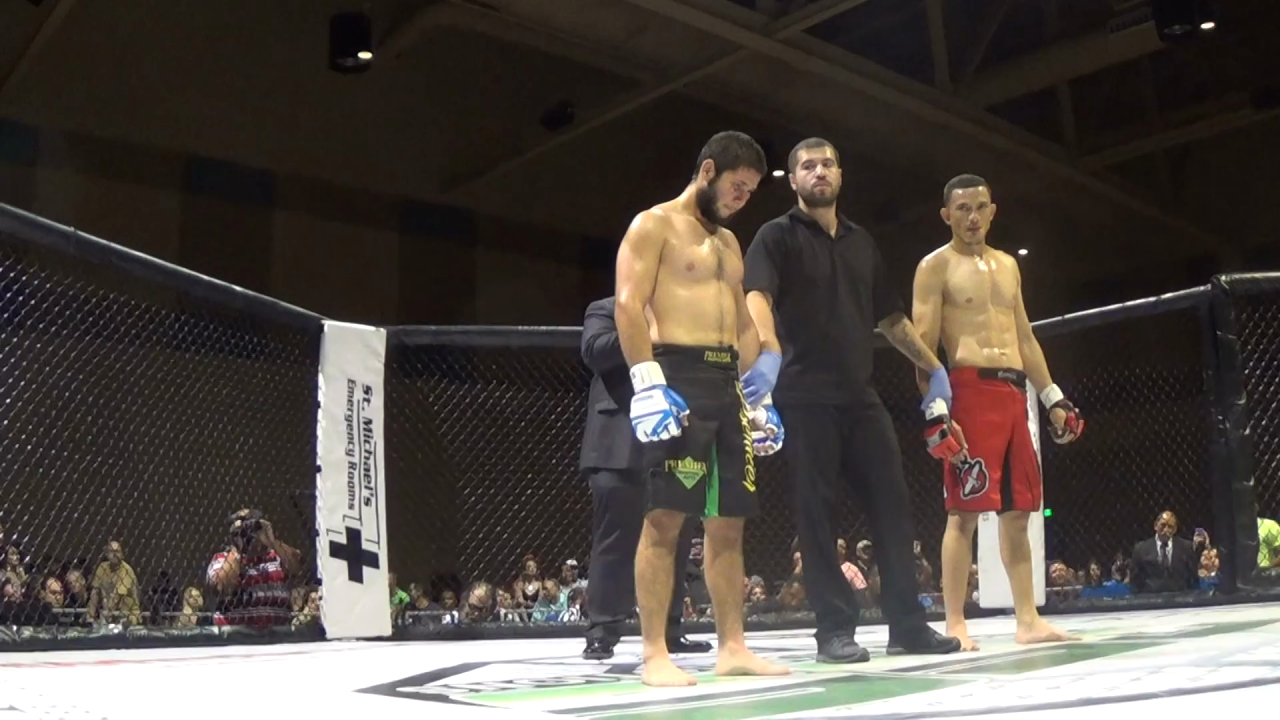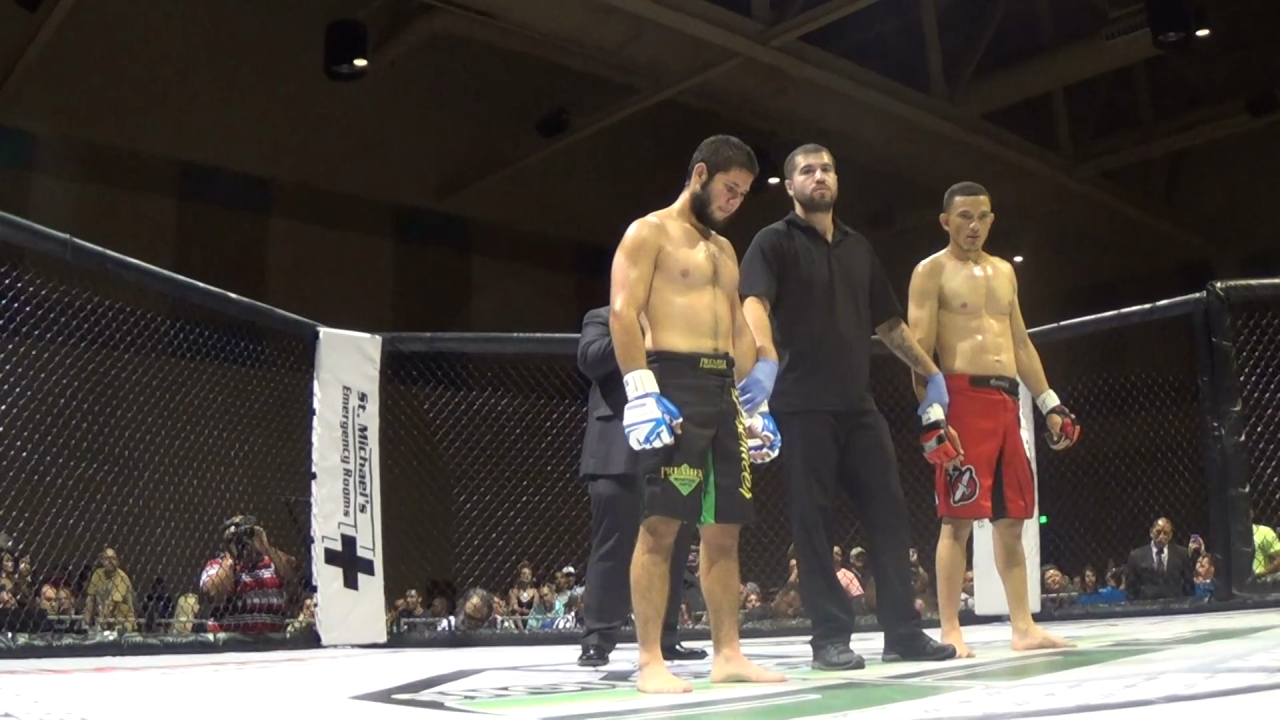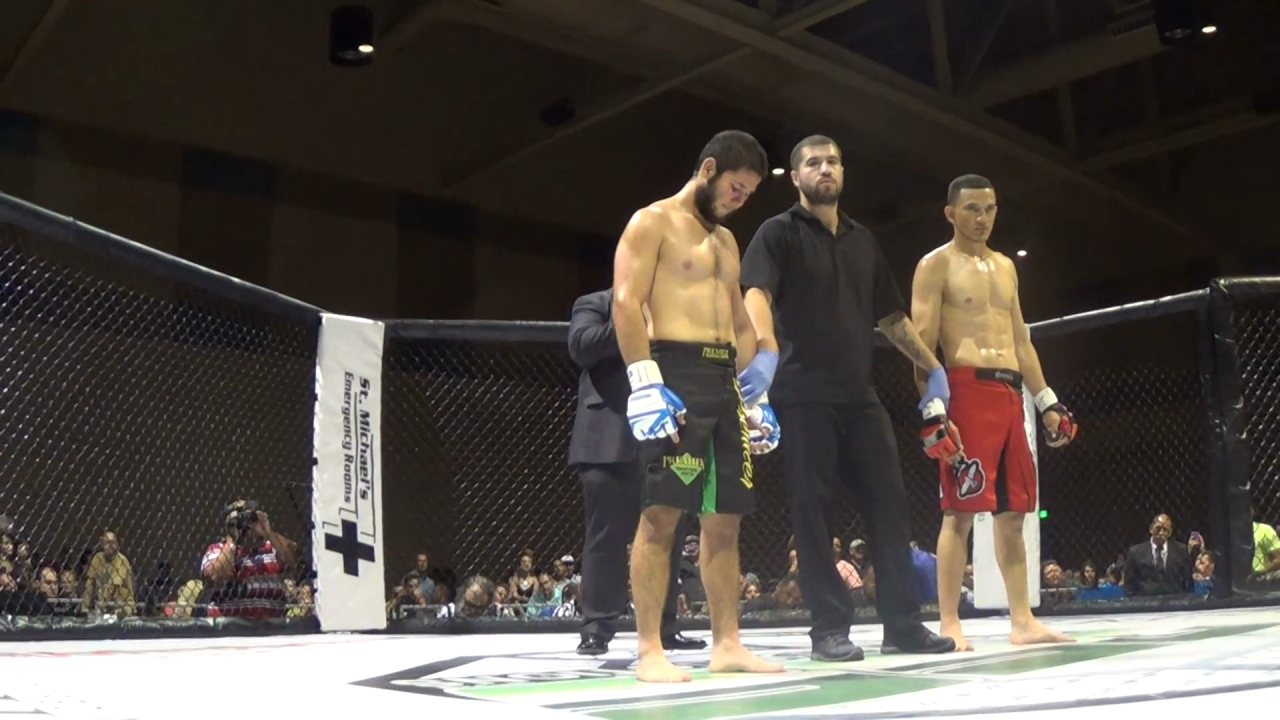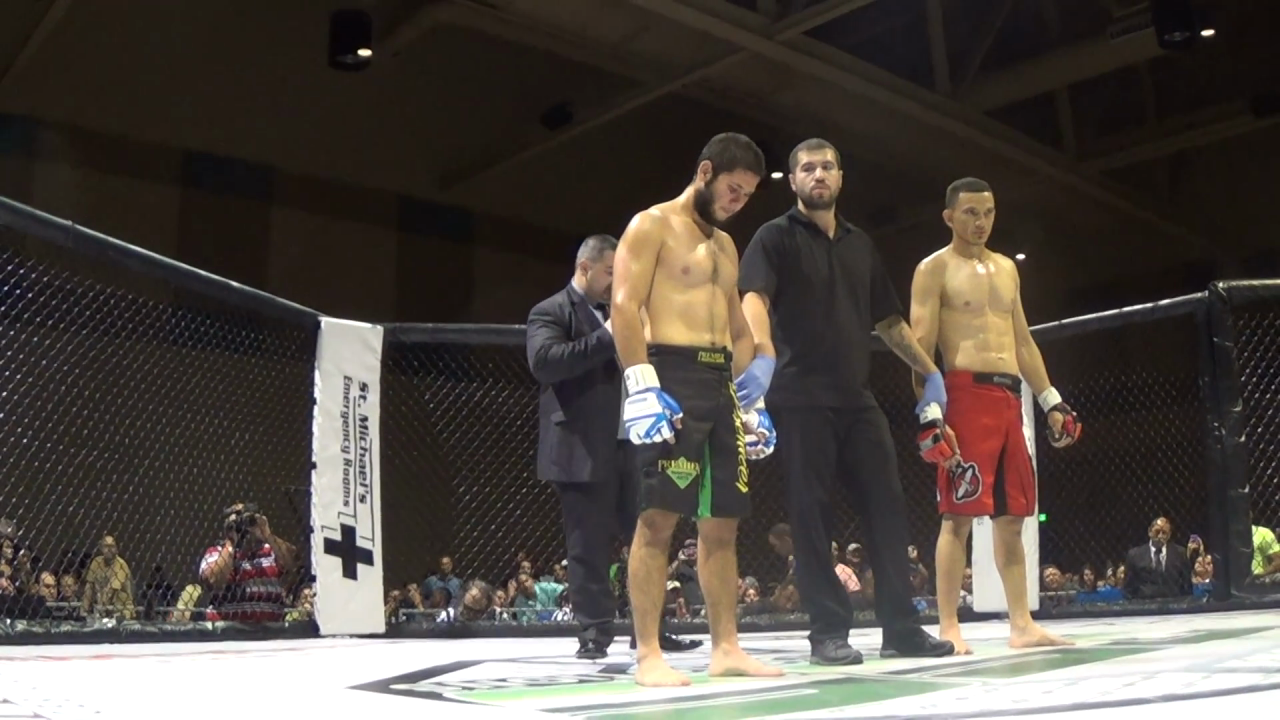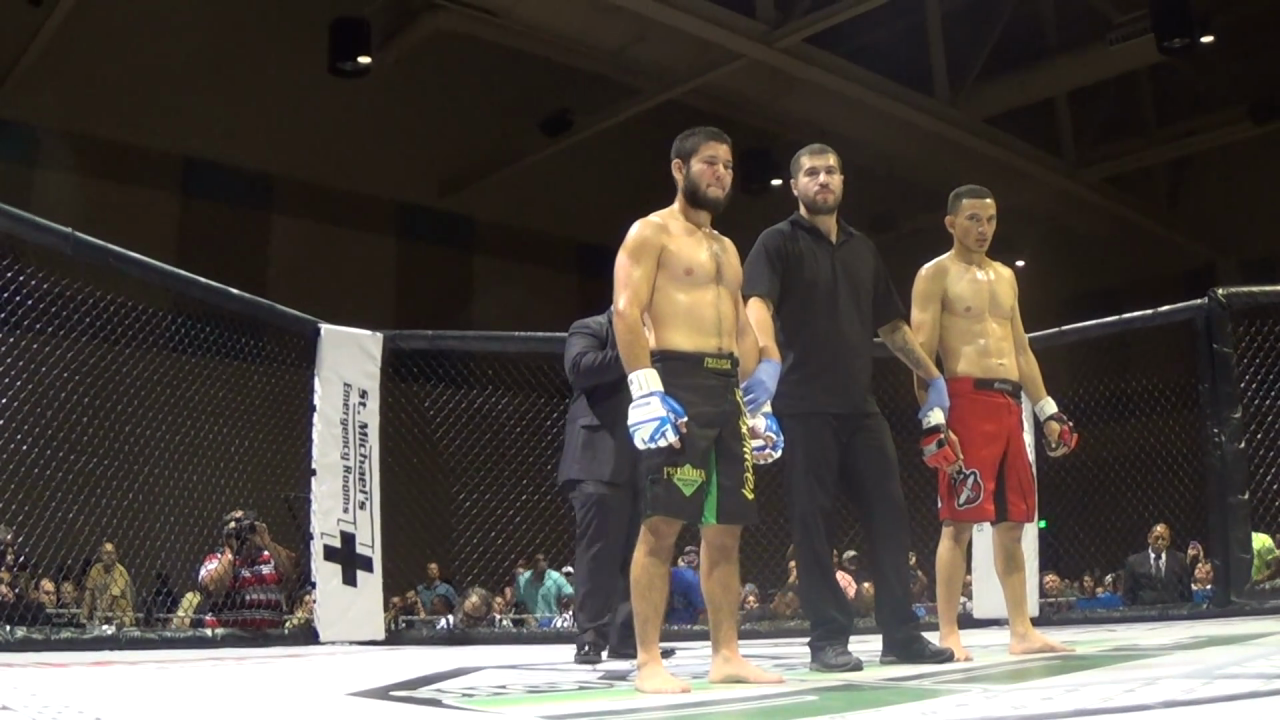
dt=1s
person 1, frame 1
left shoulder: (729, 243)
right shoulder: (653, 225)
right elbow: (628, 305)
right wrist: (648, 383)
left hip: (726, 383)
right hip: (677, 374)
left knee: (729, 522)
right knee: (664, 517)
left ankle: (732, 646)
right ankle: (654, 654)
person 1, frame 2
left shoulder: (724, 250)
right shoulder: (648, 233)
right elbow: (622, 313)
right wrist: (641, 392)
left hip: (723, 391)
right hip: (673, 383)
left knee: (724, 529)
right knee: (661, 525)
left ankle: (728, 654)
right ankle: (650, 662)
person 1, frame 3
left shoulder: (726, 241)
right shoulder: (652, 222)
right elbow: (627, 304)
left wrist: (756, 393)
right wrist: (646, 383)
left hip: (724, 380)
right hip: (675, 372)
left knee: (725, 518)
right knee: (661, 513)
left ankle: (727, 644)
right ankle: (649, 651)
person 1, frame 4
left shoulder: (725, 245)
right shoulder: (652, 226)
right elbow: (624, 307)
right wrist: (643, 388)
left hip: (719, 384)
right hip: (671, 376)
left knee: (722, 522)
right knee: (658, 517)
left ankle: (725, 648)
right ankle: (648, 655)
person 1, frame 5
left shoulder: (727, 248)
right shoulder: (651, 232)
right elbow: (626, 312)
left wrist: (758, 403)
right wrist: (647, 391)
left hip: (727, 390)
right hip: (677, 381)
left knee: (726, 529)
right knee: (662, 525)
left ankle: (726, 655)
right ankle: (648, 662)
person 2, frame 1
left shoulder: (861, 242)
right shoulder: (778, 236)
left elbow: (891, 317)
right elbow: (757, 297)
left wrist: (934, 367)
right wrist: (769, 353)
left hip: (861, 393)
right hip: (805, 394)
left knee: (893, 504)
right knee: (815, 512)
left ankle: (907, 623)
right ankle: (835, 629)
person 2, frame 2
left shoulder: (858, 247)
right shoulder: (775, 241)
left elbow: (888, 322)
right elbow: (754, 303)
left wrist: (932, 372)
right wrist: (766, 359)
left hip: (857, 401)
right hip: (801, 402)
left knee: (889, 510)
right knee: (812, 518)
left ankle: (903, 630)
right ankle: (830, 636)
person 2, frame 3
left shoulder: (862, 240)
right shoulder: (779, 232)
left elbow: (891, 316)
right elbow: (757, 294)
left wrist: (933, 367)
right wrist: (767, 351)
left hip: (859, 393)
right hip: (803, 393)
left knee: (890, 503)
right knee: (812, 510)
left ankle: (902, 623)
right ankle: (829, 628)
person 2, frame 4
left shoulder: (860, 244)
right shoulder: (776, 237)
left elbow: (888, 320)
right elbow: (754, 298)
left wrist: (931, 371)
right wrist: (764, 356)
left hip: (856, 397)
right hip: (800, 397)
left knee: (888, 506)
right knee: (811, 513)
left ankle: (901, 627)
right ankle: (828, 632)
person 2, frame 5
left shoulder: (863, 248)
right shoulder: (779, 242)
left elbow: (891, 324)
right elbow: (758, 303)
left wrist: (933, 376)
right wrist: (769, 360)
left hip: (859, 404)
right hip: (804, 404)
left knee: (889, 513)
right knee: (813, 521)
left ankle: (901, 633)
right ankle: (828, 639)
person 3, frame 1
left shoulder: (1007, 265)
right shoulder: (935, 267)
right elbow: (924, 346)
left wrist: (1053, 398)
right wrist: (935, 411)
left hip: (1014, 393)
right hip: (970, 391)
left knee: (1018, 512)
right knee: (964, 512)
left ankle: (1028, 620)
right ankle: (955, 624)
person 3, frame 2
left shoulder: (1004, 271)
right shoulder: (932, 272)
left elbow: (1021, 343)
right elbow: (920, 350)
left wrist: (1050, 404)
right wrist: (932, 416)
left hip: (1007, 400)
right hip: (963, 397)
left knee: (1012, 519)
right knee: (958, 519)
left ankle: (1024, 627)
right ankle: (950, 631)
person 3, frame 3
left shoulder: (1005, 267)
right shoulder: (936, 266)
right elbow: (923, 343)
left wrist: (1047, 402)
right wrist: (932, 410)
left hip: (1010, 395)
right hip: (967, 391)
left knee: (1013, 514)
right knee: (960, 512)
left ankle: (1023, 621)
right ankle: (950, 625)
person 3, frame 4
left shoulder: (1006, 268)
right shoulder: (934, 269)
left elbow: (1023, 341)
right elbow: (921, 348)
left wrist: (1052, 401)
right wrist: (930, 414)
left hip: (1009, 398)
right hip: (966, 395)
left knee: (1012, 516)
right knee: (959, 515)
left ankle: (1022, 625)
right ankle: (949, 628)
person 3, frame 5
left shoulder: (1005, 277)
right shoulder: (936, 275)
right elbow: (922, 353)
left wrist: (1048, 412)
right wrist: (932, 420)
left hip: (1009, 405)
right hip: (966, 401)
left knee: (1012, 523)
right knee: (959, 521)
left ankle: (1022, 631)
right ankle: (949, 634)
person 4, frame 1
right shoulder: (605, 310)
right elbow: (594, 351)
right hip: (620, 447)
left knee: (673, 541)
right knee: (615, 541)
left ankle: (669, 632)
right ankle: (602, 634)
person 4, frame 2
right shoulder: (603, 319)
right elbow: (589, 359)
right hip: (619, 452)
left knee: (671, 548)
right knee: (612, 548)
left ankle: (665, 639)
right ankle: (597, 641)
person 4, frame 3
right shoulder: (595, 304)
right elbow: (581, 345)
right hip: (611, 440)
right knee: (606, 537)
left ankle: (663, 628)
right ankle: (596, 629)
person 4, frame 4
right shoulder: (550, 313)
right elbow: (543, 363)
right wrist: (606, 338)
left hip: (631, 444)
right hip: (584, 451)
right knee: (589, 547)
right ankle: (594, 633)
person 4, frame 5
right shoulder: (590, 329)
right elbow: (579, 367)
left hip: (640, 462)
right hip: (600, 460)
left knee: (635, 553)
right knee: (598, 549)
left ankle: (626, 637)
right ankle: (591, 637)
